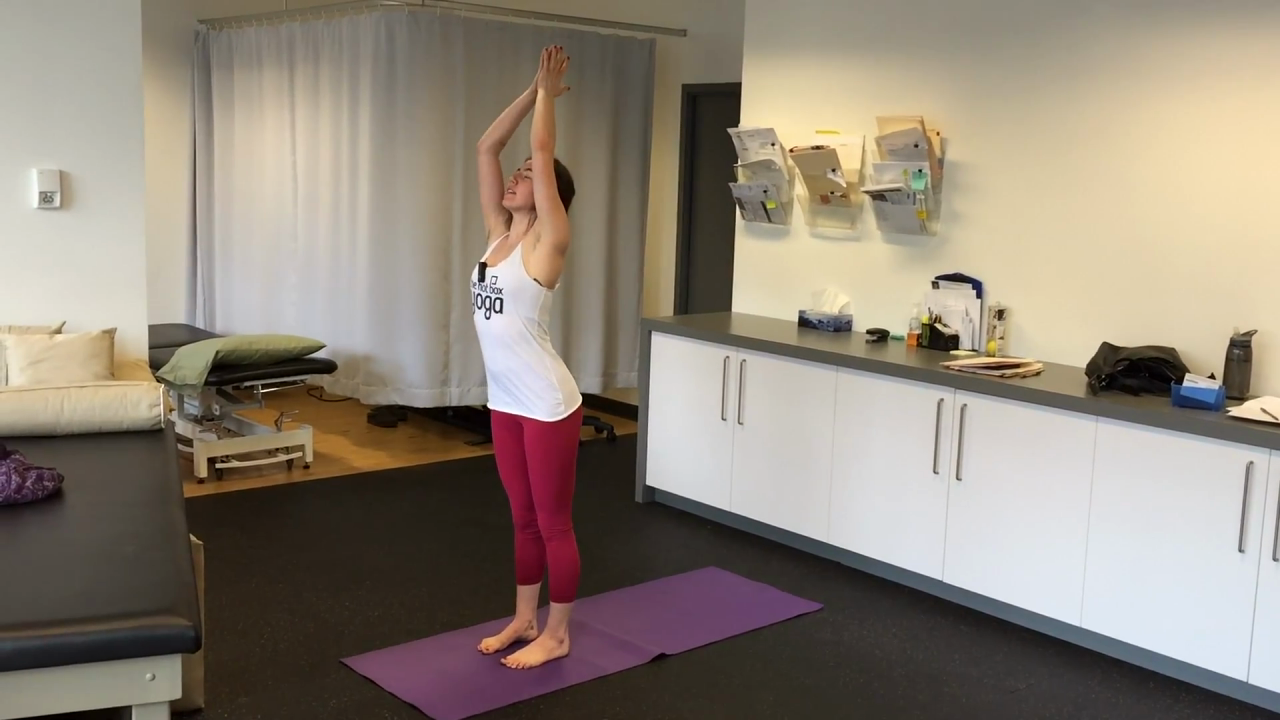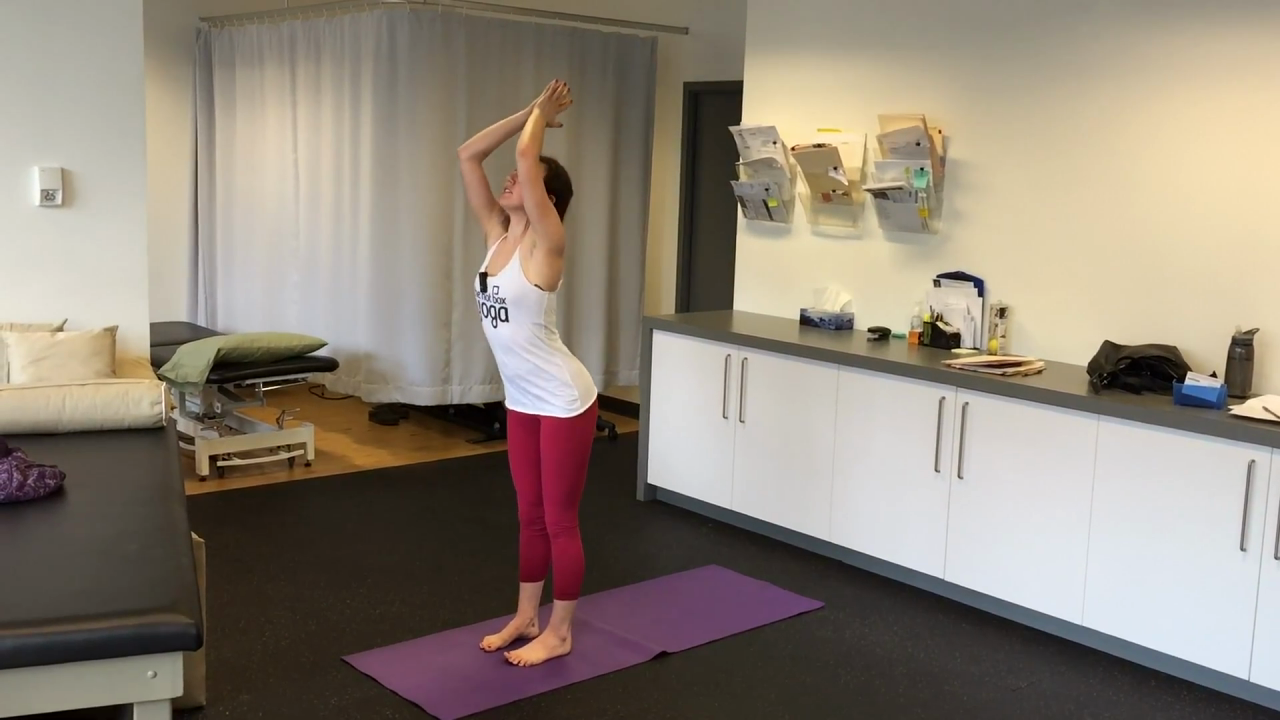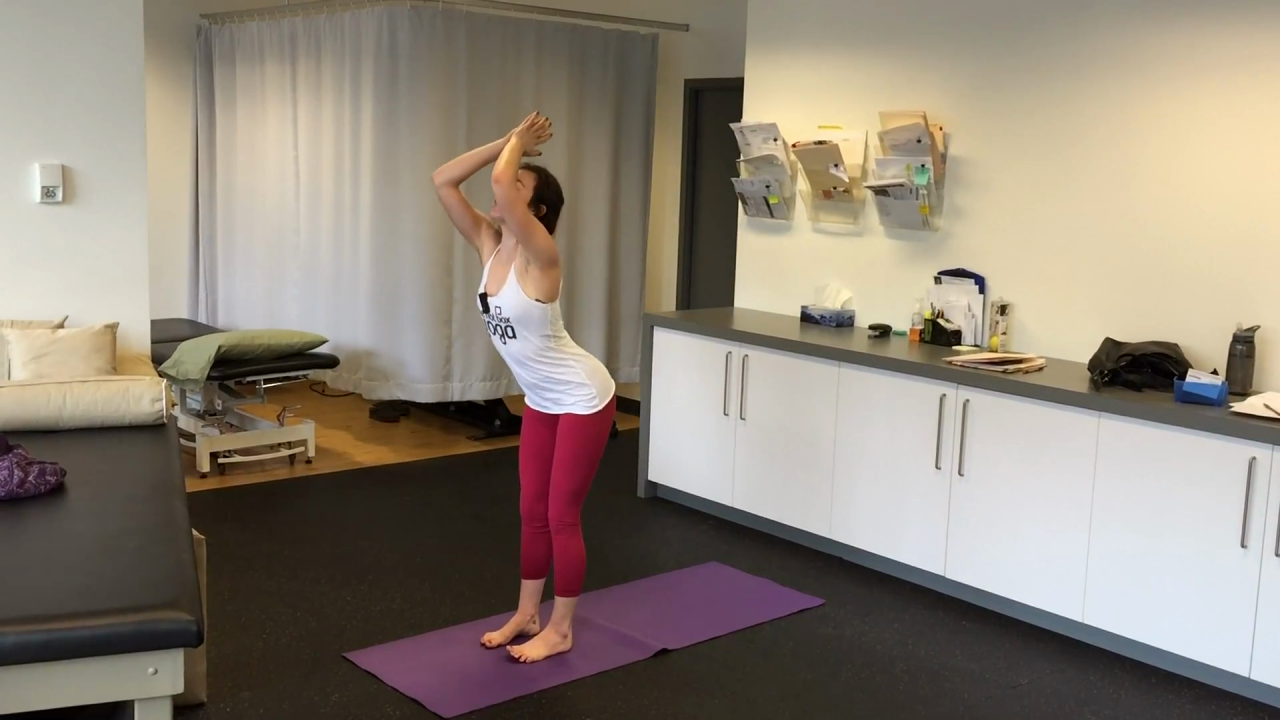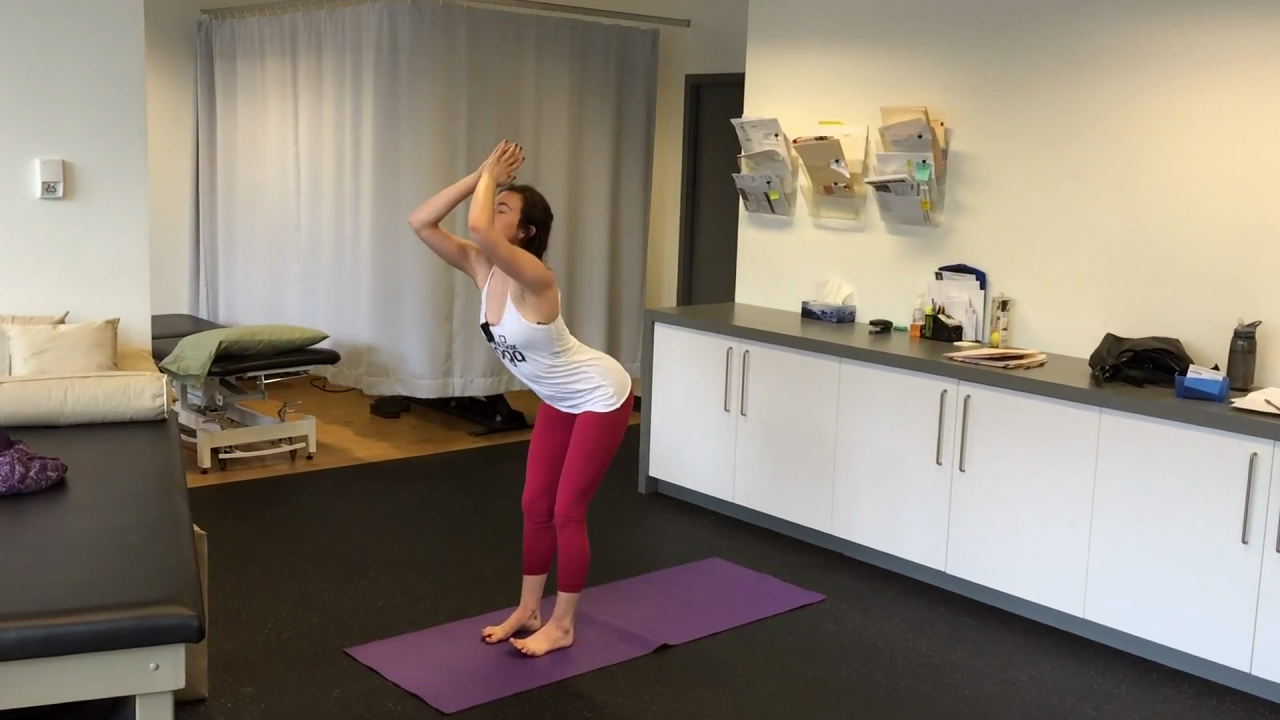
dt=0.3s
person 1, frame 1
left shoulder: (548, 241)
right shoulder: (499, 233)
left elbow: (543, 151)
right elbow: (487, 147)
left wrist: (548, 91)
right wrist: (533, 90)
left hip: (547, 406)
right hip: (505, 403)
left knee: (552, 523)
right knee: (524, 519)
left ankle: (557, 636)
right ankle: (524, 621)
person 1, frame 2
left shoulder: (546, 244)
right shoulder: (497, 235)
left elbow: (526, 158)
right elbow: (467, 156)
left wrist: (540, 115)
right wrist: (529, 112)
left hip: (563, 403)
right hip: (522, 402)
left knee: (559, 519)
right knee: (530, 515)
left ankle: (559, 634)
right ankle: (525, 618)
person 1, frame 3
left shoulder: (539, 256)
right shoulder: (491, 247)
left elbow: (501, 183)
right elbow: (443, 180)
left wrist: (518, 144)
right wrist: (510, 141)
left hip: (582, 398)
right hip: (540, 402)
left knee: (562, 516)
right knee: (533, 512)
left ankle: (560, 631)
right ankle: (527, 616)
person 1, frame 4
left shoulder: (531, 276)
right shoulder: (483, 269)
left elbow: (477, 229)
right elbow: (420, 224)
left wrist: (489, 181)
right wrist: (478, 176)
left hip: (601, 397)
right hip: (559, 401)
left knee: (567, 511)
right knee: (536, 506)
left ankle: (561, 626)
right ankle: (528, 611)
